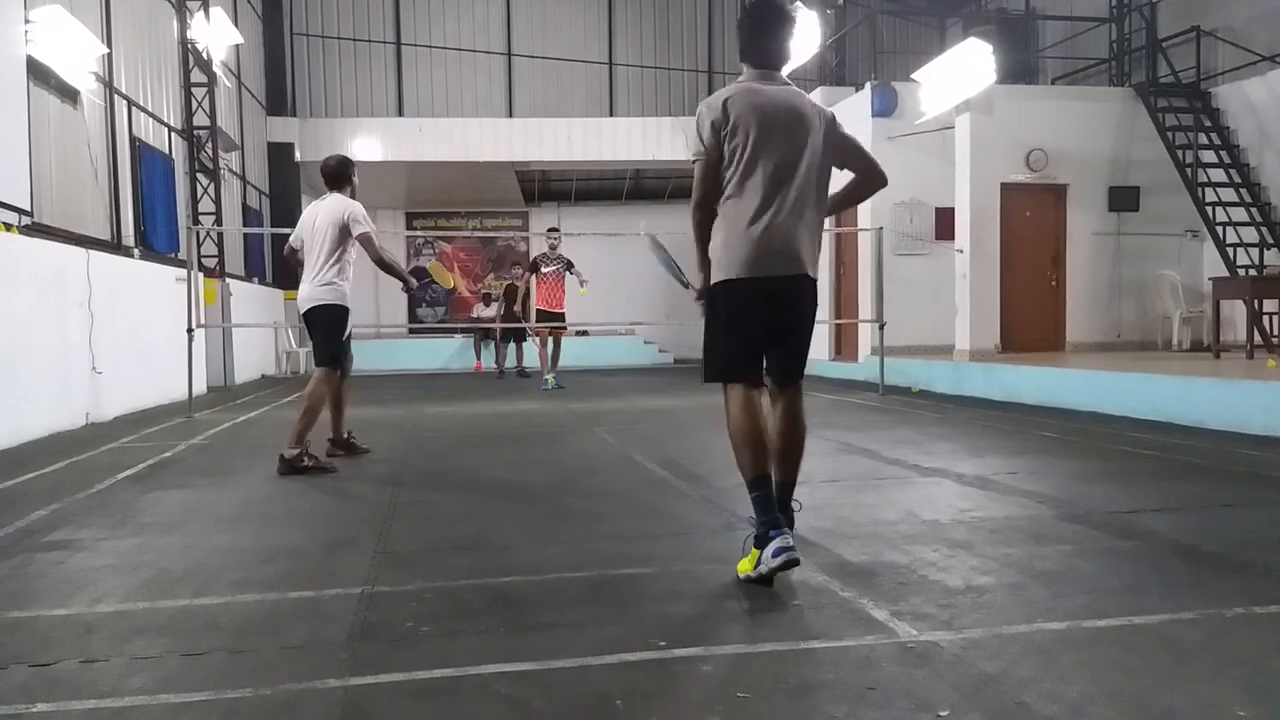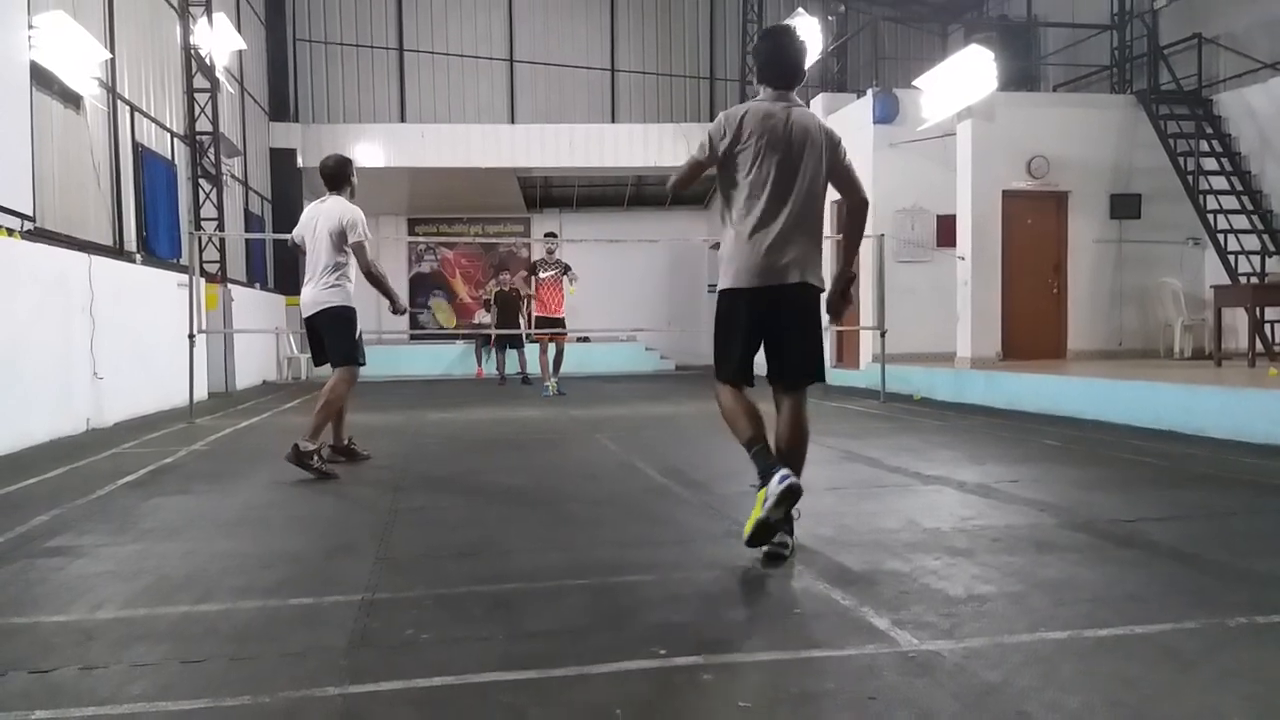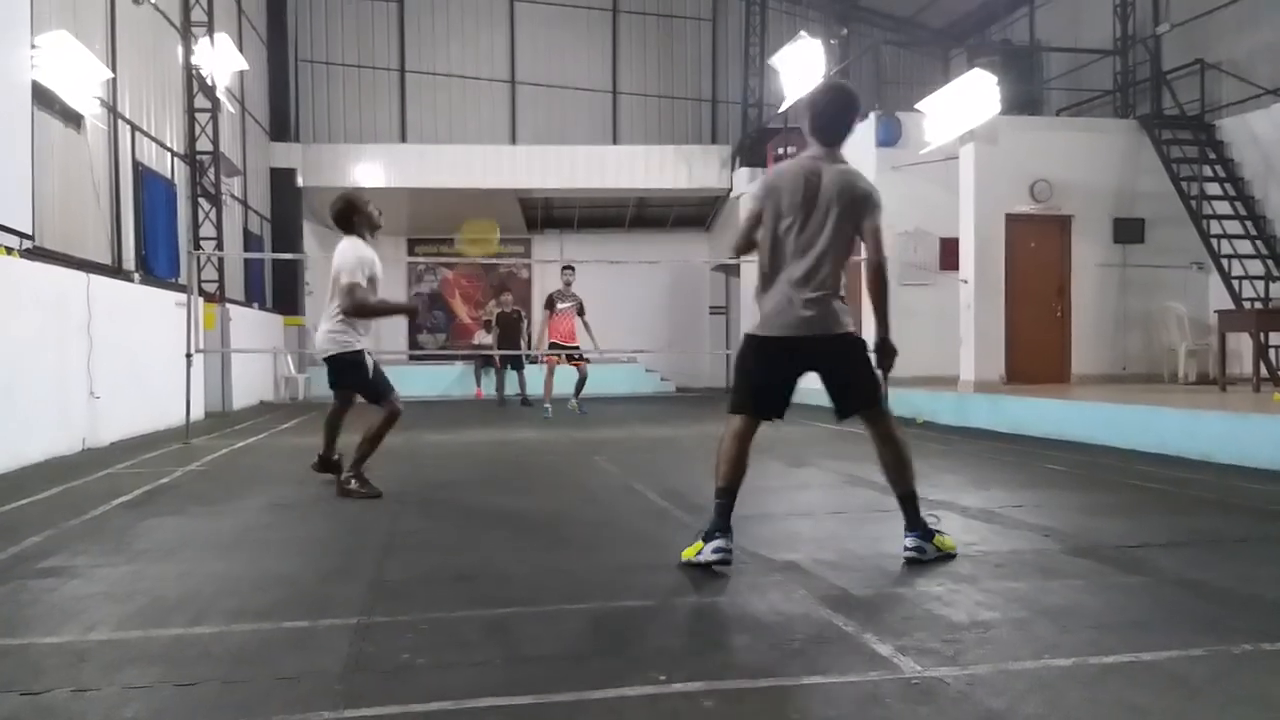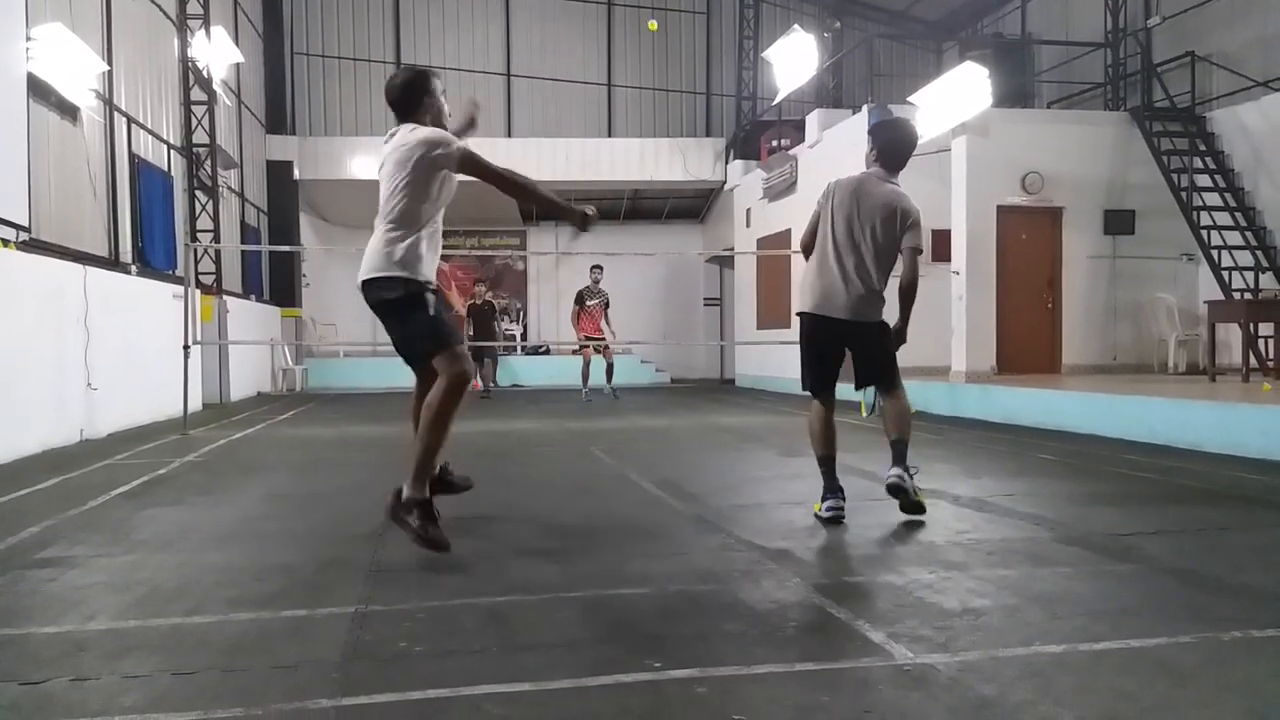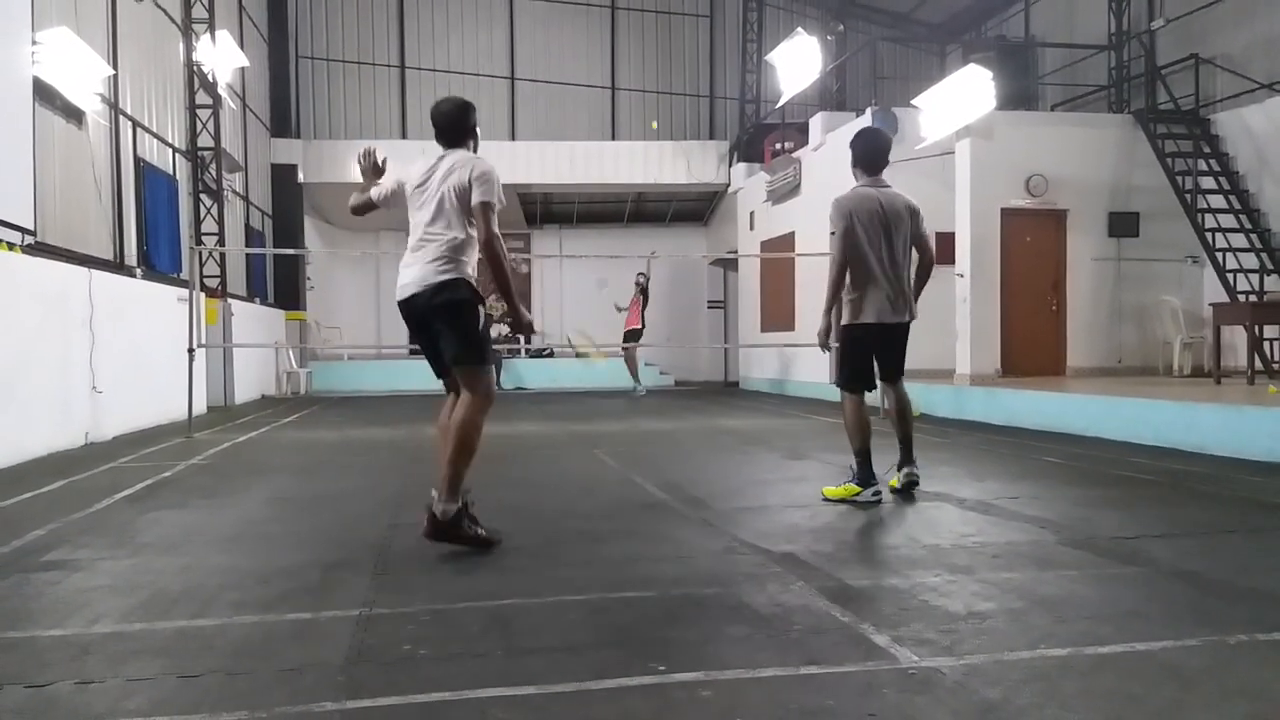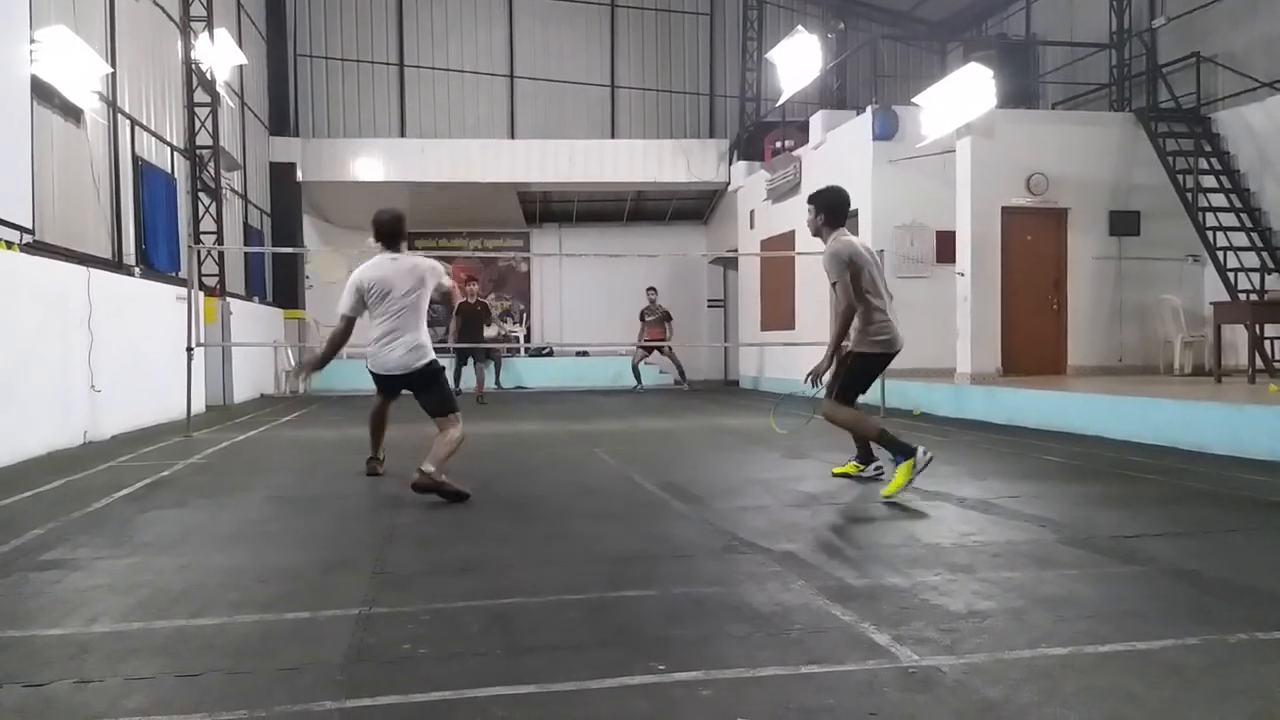
dt=0.7s
person 1, frame 1
left shoulder: (721, 105)
right shoulder: (814, 112)
left elbow: (702, 198)
right elbow: (873, 177)
left wrist: (705, 265)
left hip: (740, 267)
right hip: (798, 268)
left knee: (741, 392)
right knee: (787, 390)
left ankle: (771, 532)
right ankle: (781, 517)
person 1, frame 2
left shoulder: (736, 120)
right shoulder: (821, 133)
left elbow: (677, 184)
right elbow: (858, 203)
left wrist: (714, 167)
right wrist: (845, 276)
left hip: (745, 276)
right hip: (801, 280)
left knee: (730, 385)
right knee: (791, 395)
left ankle: (772, 475)
right ankle: (781, 525)
person 1, frame 3
left shoulder: (778, 178)
right shoulder: (861, 188)
left elbow: (742, 246)
right elbow: (876, 263)
right wrist: (885, 332)
left hip: (772, 324)
right hip: (831, 327)
left knee: (741, 423)
right knee: (880, 422)
left ankle: (718, 536)
right ankle: (917, 531)
person 1, frame 4
left shoulder: (837, 188)
right shoulder: (905, 207)
left elbow: (806, 244)
right elbow: (909, 275)
right wrist: (902, 324)
left hip: (816, 307)
right hip: (865, 313)
left knee: (822, 400)
right knee: (892, 390)
left ankle: (830, 494)
right ankle: (899, 467)
person 1, frame 5
left shoulder: (845, 203)
right shoulder: (906, 204)
left elbow: (839, 262)
right elbow: (927, 258)
left wrist: (827, 315)
right wrist: (912, 298)
left hip: (861, 312)
right hip: (898, 313)
left knee: (852, 393)
right knee: (894, 384)
left ankle: (865, 480)
right ankle: (907, 464)
person 1, frame 6
left shoulder: (835, 252)
right shoulder: (859, 245)
left elbow: (847, 306)
left wrist: (829, 357)
left hip: (872, 341)
right hip: (883, 337)
left knee: (833, 407)
right knee: (841, 394)
left ankle: (907, 453)
right ankle: (866, 459)
person 2, frame 1
left shoulder: (310, 211)
right shoulder: (350, 208)
left elbow: (290, 252)
right elbow: (377, 256)
right wrist: (407, 279)
left hip: (310, 298)
right hip: (330, 299)
left knee: (340, 368)
right knee: (326, 372)
left ankle: (339, 437)
right ankle: (293, 452)
person 2, frame 2
left shoulder: (310, 211)
right shoulder: (350, 212)
left elbow: (297, 242)
right elbow: (366, 266)
right wrist: (394, 298)
left hip: (311, 302)
right hip: (334, 302)
left knee: (342, 372)
right knee: (347, 373)
left ankle: (340, 444)
right ankle: (307, 446)
person 2, frame 3
left shoulder: (353, 249)
right shoulder: (357, 253)
right elbow: (349, 306)
left wrist: (394, 304)
right wrist: (398, 309)
left hip: (337, 342)
right hip: (345, 343)
left knee: (343, 400)
right knee: (391, 408)
left ankle: (327, 459)
right ankle: (351, 475)
person 2, frame 4
left shoulder: (402, 142)
right shoulder: (427, 139)
right elbow: (501, 177)
left wrist: (460, 128)
right wrist: (567, 211)
left hip: (393, 277)
right hip: (397, 278)
left knee: (431, 374)
right knee: (456, 370)
left ankle: (428, 475)
right ankle: (414, 495)
person 2, frame 5
left shoulder: (413, 173)
right shoulder: (479, 170)
left elbow: (357, 205)
right elbow: (488, 241)
left wrist: (370, 177)
right wrist: (515, 308)
left hip: (410, 292)
right hip: (447, 286)
left knee: (458, 392)
right knee: (479, 392)
left ankle: (446, 501)
right ankle: (449, 509)
person 2, frame 6
left shoulder: (362, 275)
right shoulder: (427, 267)
left elbow: (342, 331)
right elbow: (448, 292)
left wrist: (318, 362)
left hip: (379, 361)
right hip: (419, 361)
left knee: (384, 398)
right knee: (453, 428)
left ankle: (375, 459)
right ankle: (429, 471)
